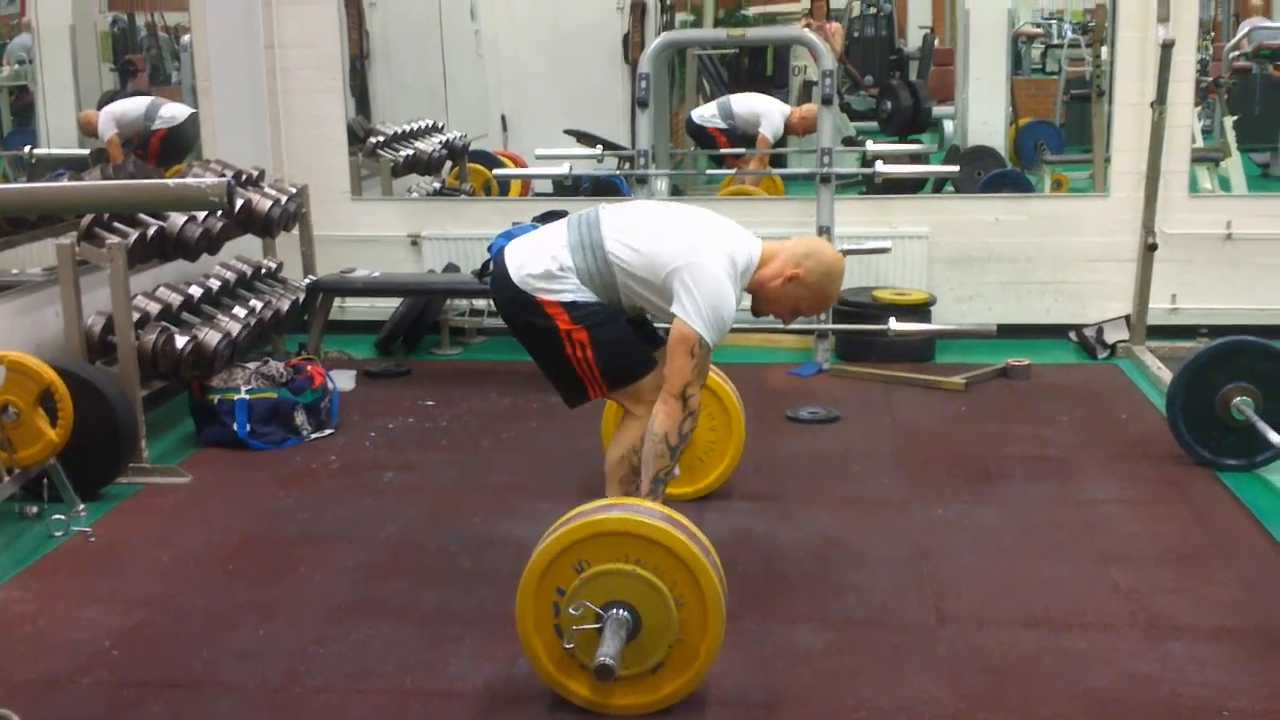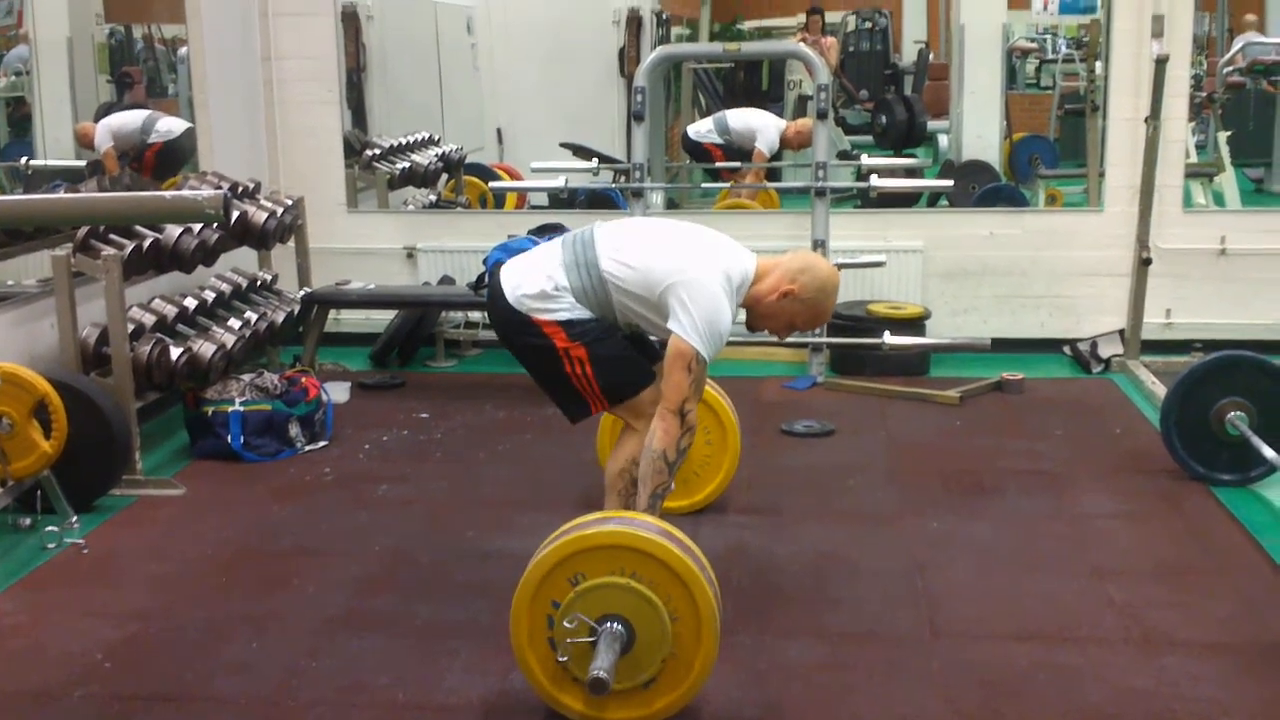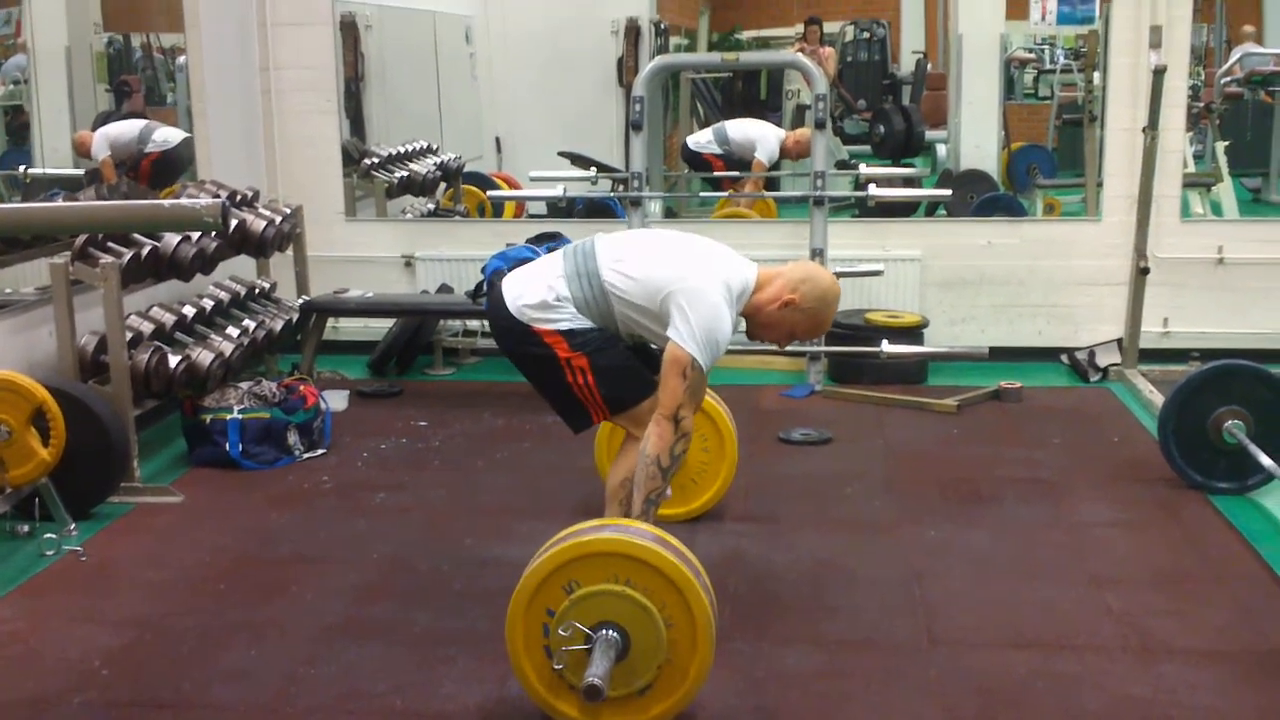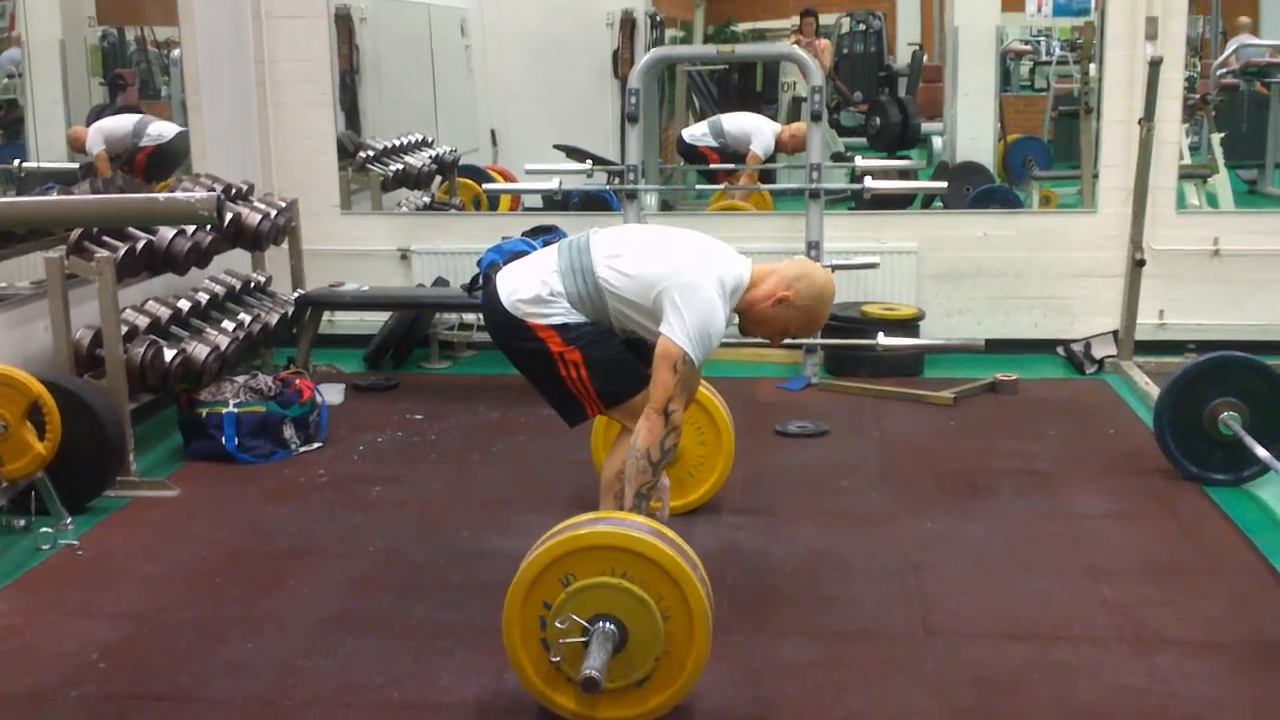
dt=0.2s
person 1, frame 1
left shoulder: (733, 250)
right shoulder: (716, 283)
right elbow: (678, 399)
left hip: (544, 261)
right hip: (538, 281)
left knee: (660, 377)
right knee: (646, 403)
person 1, frame 2
left shoulder: (728, 264)
right shoulder: (711, 300)
right elbow: (675, 414)
left hip: (538, 281)
right hip: (533, 301)
left knee: (657, 393)
right knee: (647, 415)
person 1, frame 3
left shoulder: (728, 274)
right shoulder: (712, 308)
right elbow: (670, 420)
left hip: (540, 292)
right hip: (534, 312)
left knee: (664, 399)
right knee: (647, 424)
person 1, frame 4
left shoulder: (724, 270)
right shoulder: (705, 302)
right elbow: (661, 416)
left hip: (535, 286)
right hip: (529, 306)
left knee: (659, 396)
right knee: (642, 416)
